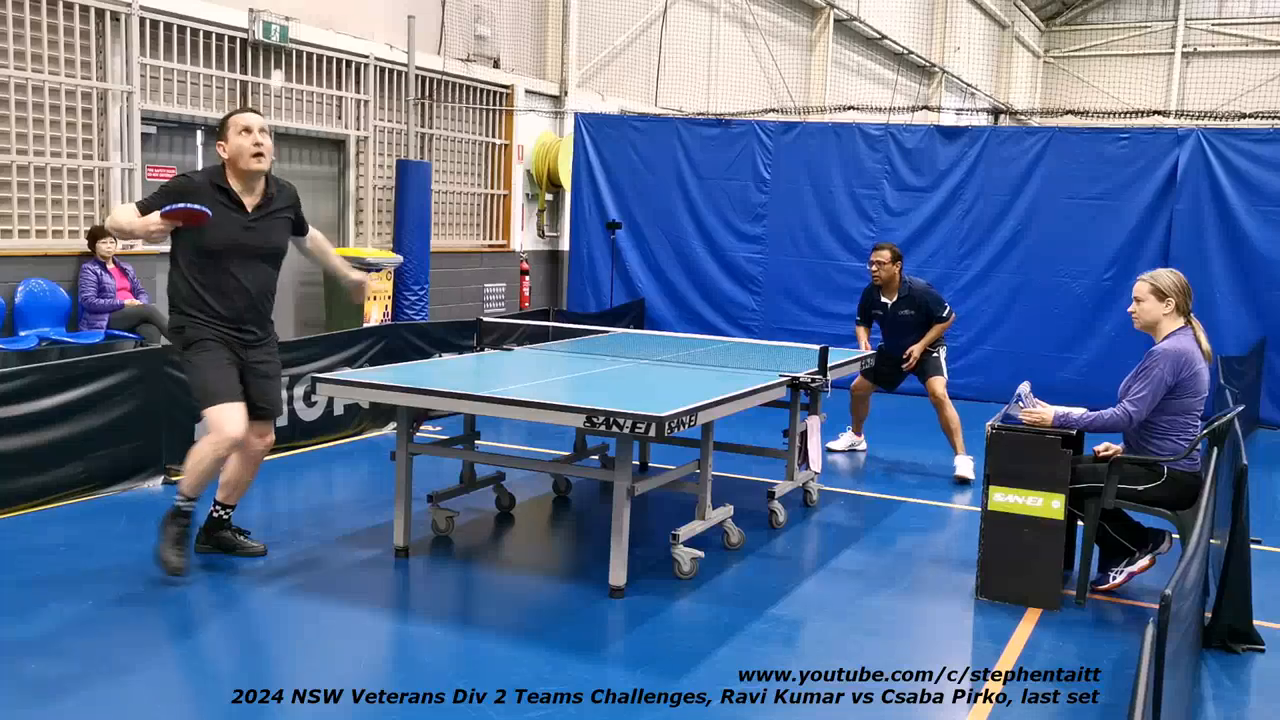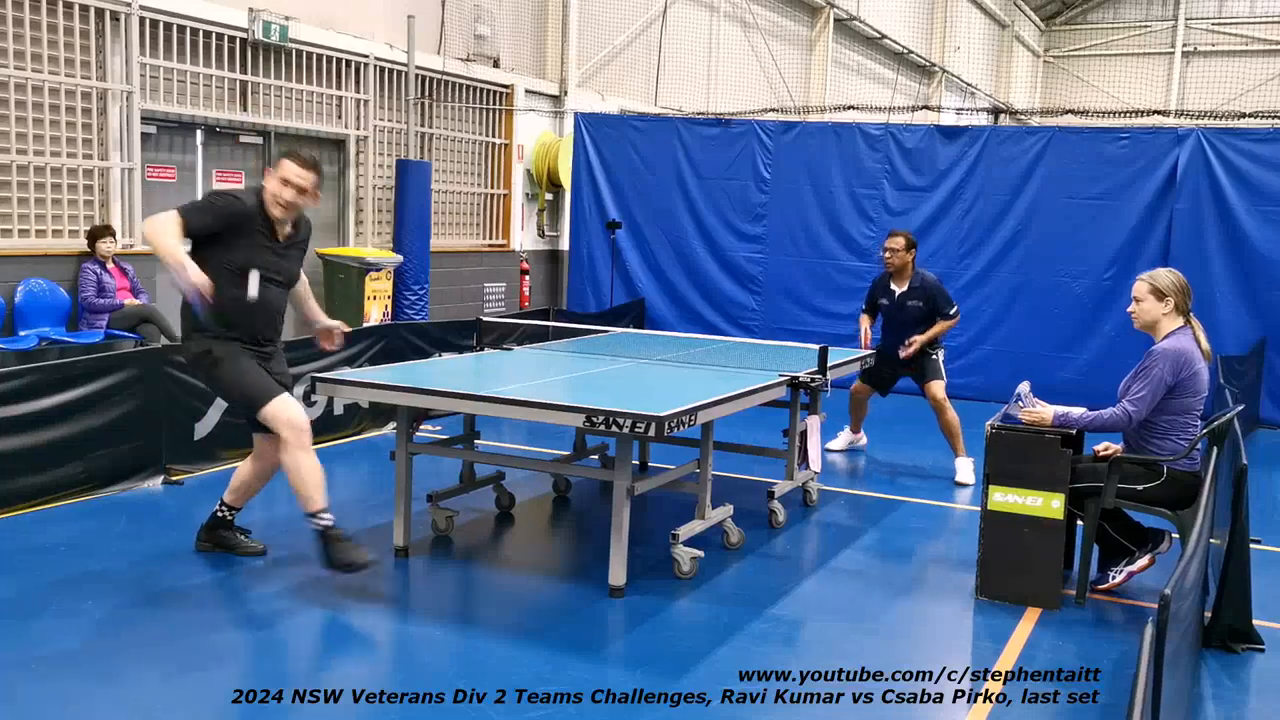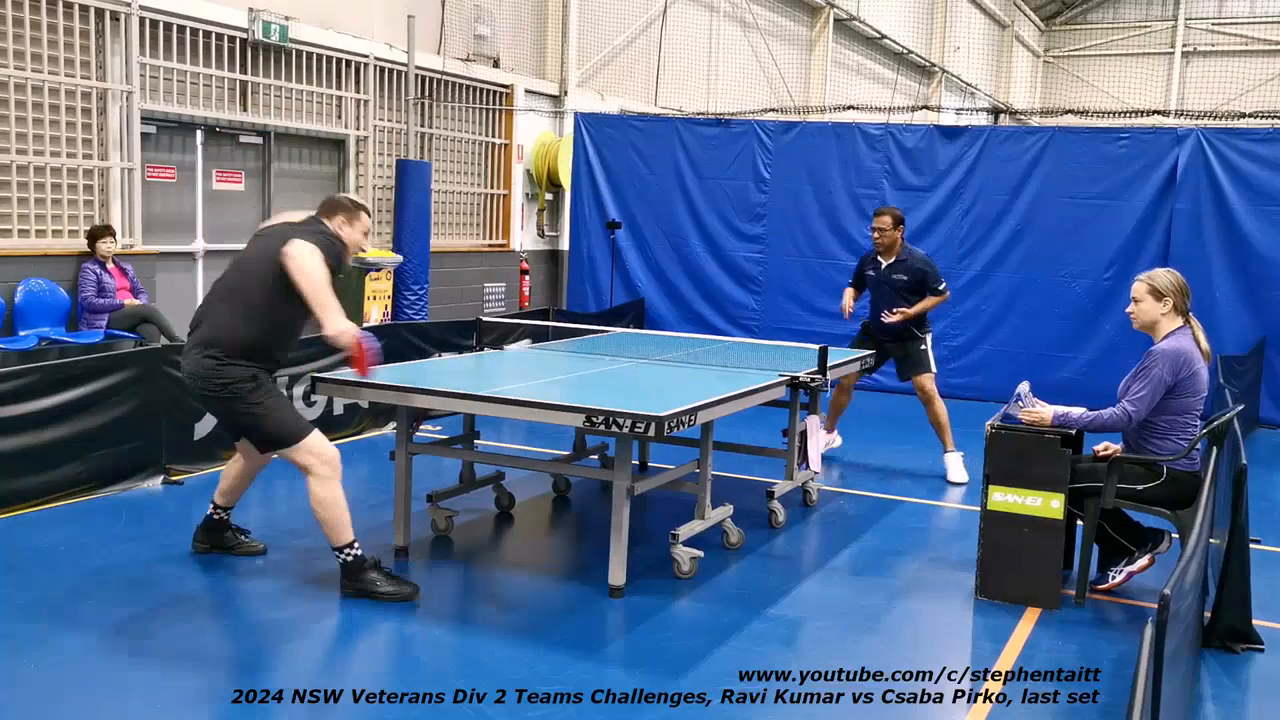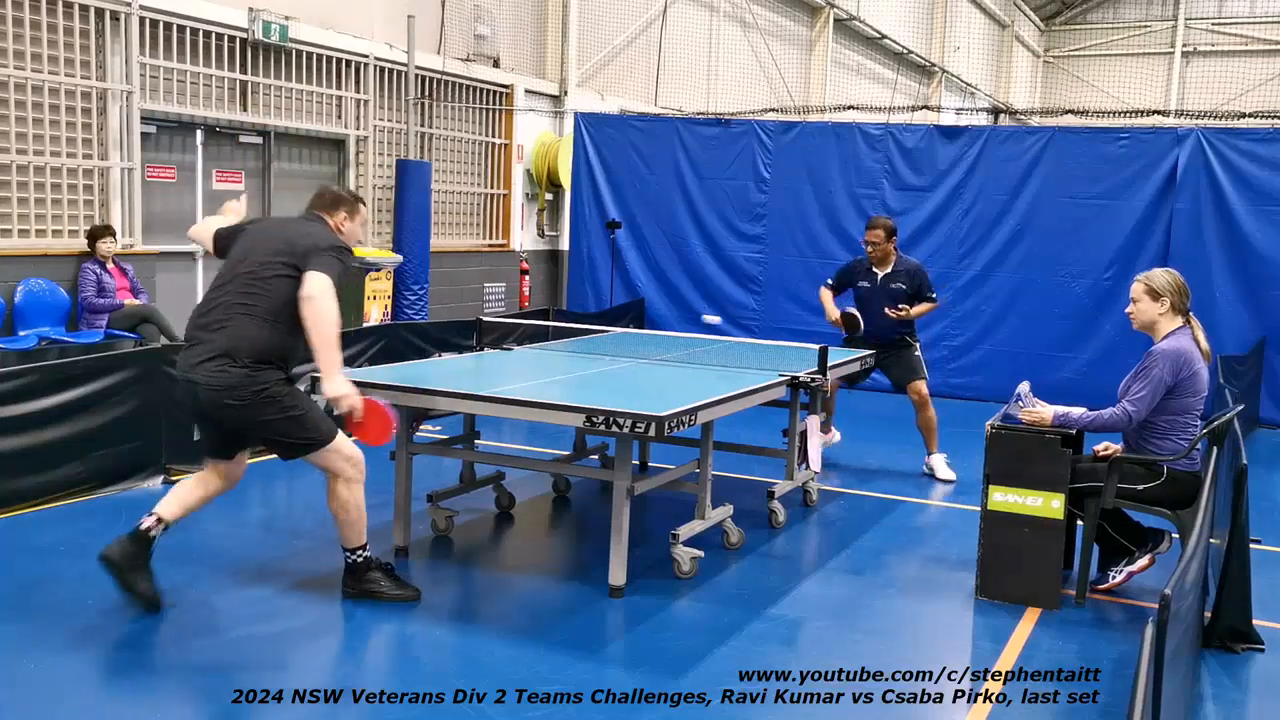
dt=0.2s
person 1, frame 1
left shoulder: (284, 196)
right shoulder: (190, 188)
left elbow: (307, 237)
right elbow: (120, 219)
left wrist: (347, 274)
right wrist: (145, 226)
left hip: (257, 339)
right hip: (203, 334)
left knee: (259, 439)
right knee: (231, 430)
left ankle: (217, 525)
right ankle: (179, 516)
person 1, frame 2
left shoulder: (300, 229)
right shoulder: (232, 207)
right elbow: (155, 227)
left wrist: (318, 319)
right wrist: (182, 262)
left hip: (266, 350)
right hip: (219, 346)
left knee: (275, 447)
right knee: (295, 425)
left ankle: (218, 525)
right ankle: (328, 536)
person 1, frame 3
left shoulder: (281, 233)
right shoulder: (326, 243)
left elbow: (267, 228)
right elbow: (299, 254)
left wrist: (311, 212)
right wrist: (333, 317)
left hip: (208, 361)
right hip: (230, 372)
left knee: (257, 448)
right knee: (322, 460)
left ankle: (214, 527)
right ankle: (356, 570)
person 1, frame 4
left shoulder: (259, 229)
right shoulder: (329, 246)
left elbow: (201, 232)
right elbow: (316, 294)
left wrist: (230, 215)
right wrist: (334, 375)
left hip: (196, 368)
right hip: (244, 379)
left knee: (225, 471)
right knee: (347, 464)
left ankle: (136, 544)
right ankle: (362, 570)
person 2, frame 1
left shoulder: (1169, 353)
right shoulder: (1178, 345)
left elbow: (1127, 416)
left wrist: (1059, 418)
right wrist: (1124, 447)
left hip: (1168, 476)
right hip: (1163, 464)
left knee: (1067, 480)
right knee: (1068, 467)
left ankle: (1142, 543)
right ankle: (1119, 557)
person 2, frame 2
left shoulder: (1168, 352)
right shoulder: (1178, 345)
left elbow: (1127, 415)
left wrist: (1059, 417)
right wrist: (1124, 447)
left hip: (1168, 475)
right hip: (1162, 463)
left knee: (1066, 480)
left ankle: (1143, 542)
right ankle: (1119, 557)
person 2, frame 3
left shoulder: (1168, 353)
right shoulder: (1177, 345)
left elbow: (1127, 415)
left wrist: (1058, 417)
right wrist: (1124, 446)
left hip: (1167, 476)
right hip: (1161, 464)
left knee: (1067, 480)
left ankle: (1142, 543)
right ankle: (1119, 557)
person 2, frame 4
left shoulder: (1168, 353)
right shoulder: (1177, 345)
left elbow: (1127, 415)
left wrist: (1059, 417)
right wrist: (1124, 446)
left hip: (1167, 475)
right hip: (1161, 463)
left knee: (1066, 481)
left ankle: (1143, 542)
right ankle: (1120, 556)
person 3, frame 1
left shoulder: (920, 290)
right shoulder: (870, 293)
left elbow: (947, 318)
right elbow: (862, 322)
left wrist: (921, 346)
right wrist: (863, 342)
left hip: (926, 350)
right hip: (891, 352)
left knee: (938, 394)
right knee: (858, 389)
left ankle: (962, 458)
right ankle: (856, 436)
person 3, frame 2
left shoulder: (929, 284)
right shoulder: (879, 283)
left elbow: (952, 317)
right elbow: (868, 312)
left wrist: (923, 339)
right wrist: (865, 327)
left hip: (925, 352)
right hip: (888, 352)
left knee: (938, 398)
right knee: (857, 392)
left ankle: (962, 460)
right ankle: (855, 434)
person 3, frame 3
left shoulder: (918, 261)
right shoulder: (868, 259)
left elbow: (942, 294)
right elbow: (854, 286)
left wrist: (910, 312)
right wrist: (848, 298)
left hip: (912, 335)
right hip: (874, 332)
left knee: (927, 390)
right knee: (845, 380)
left ankle: (951, 455)
right ankle: (828, 433)
person 3, frame 4
left shoulder: (912, 269)
right shoulder: (857, 267)
left elbow: (931, 302)
right elbow: (827, 288)
left wrist: (910, 313)
right wrist: (830, 308)
left hip: (901, 344)
right hip: (861, 341)
left knee: (920, 396)
left ankle: (934, 458)
right ankle: (826, 432)
